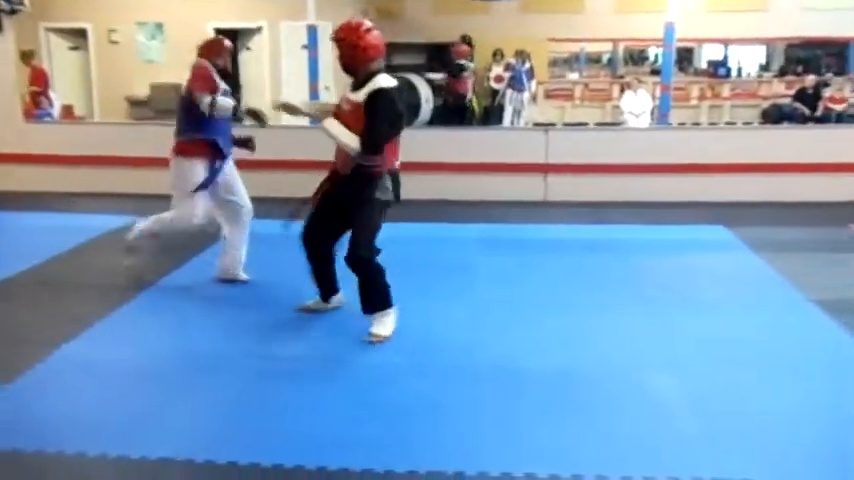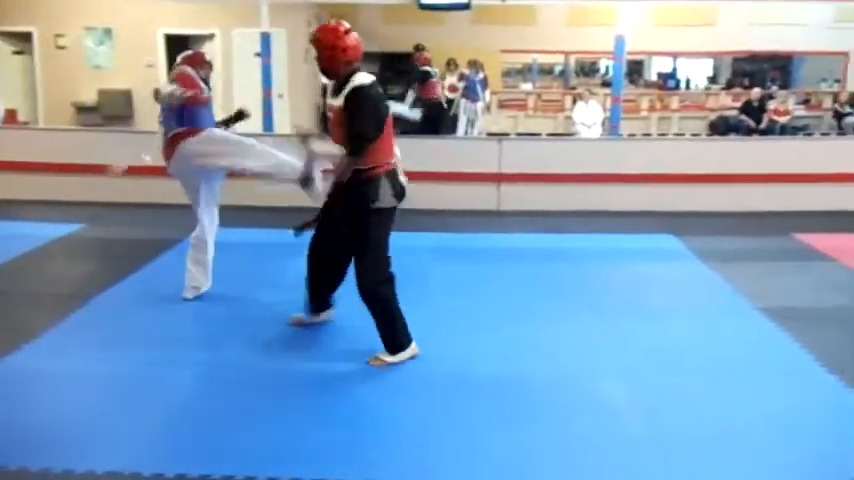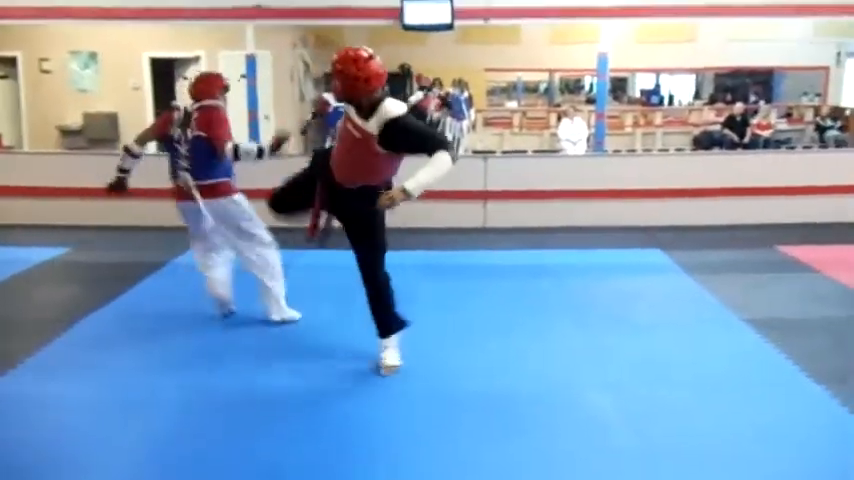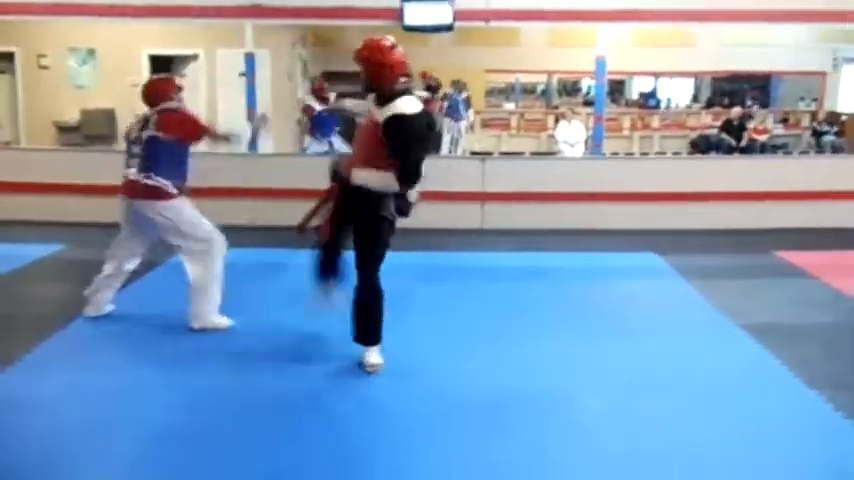
dt=0.3s
person 1, frame 1
left shoulder: (385, 94)
right shoulder: (359, 84)
left elbow: (368, 148)
right elbow: (342, 119)
left wrist: (327, 123)
right wrist: (295, 108)
left hip: (373, 183)
right hip: (346, 176)
left knee: (360, 252)
right knee: (315, 235)
left ankle: (383, 312)
right ankle: (329, 295)
person 1, frame 2
left shoulder: (365, 94)
right shoulder: (336, 89)
left elbow: (355, 151)
left hip: (374, 189)
right hip: (349, 185)
left knee: (372, 275)
right knee: (323, 249)
left ankle: (400, 345)
right ankle: (319, 308)
person 1, frame 3
left shoulder: (396, 120)
right shoulder: (356, 100)
left elbow: (445, 153)
left wrist: (409, 189)
left hip: (366, 195)
right hip: (331, 174)
left knee: (373, 269)
right knee: (282, 202)
left ankle: (389, 344)
person 1, frame 4
left shoulder: (407, 120)
right shoulder: (385, 96)
left elbow: (405, 181)
left wrist: (352, 175)
left hip: (379, 202)
right hip: (355, 185)
left knee: (367, 273)
right knee: (331, 235)
left ankle: (371, 346)
right ankle: (328, 282)
person 2, frame 1
left shoulder: (218, 84)
right shoulder: (203, 73)
right elbow: (206, 103)
left wrist: (237, 141)
right wrist: (245, 110)
left hip: (217, 159)
right hip: (193, 157)
left knee: (242, 209)
right knee: (189, 216)
left ankle: (232, 268)
right ankle: (143, 231)
person 2, frame 2
left shoulder: (196, 94)
right shoulder: (184, 76)
right elbow: (160, 93)
left wrist: (230, 120)
right wrist: (184, 95)
left hip: (180, 159)
right hip: (192, 146)
left knee: (206, 221)
right knee: (255, 154)
left ankle: (195, 286)
right ankle: (306, 174)
person 2, frame 3
left shoulder: (173, 117)
right shoulder: (213, 114)
left elbow: (136, 144)
right elbow: (228, 151)
left wrist: (121, 175)
right wrist: (268, 148)
left hip: (188, 199)
right hip: (220, 196)
left knee: (209, 247)
right knee: (260, 246)
left ankle: (220, 291)
right ankle: (277, 308)
person 2, frame 4
left shoulder: (142, 122)
right shoulder: (176, 117)
right elbow: (217, 136)
left hip: (134, 197)
right hip: (161, 201)
left knee: (125, 251)
right knee: (210, 246)
left ankle: (95, 304)
right ankle: (204, 315)
